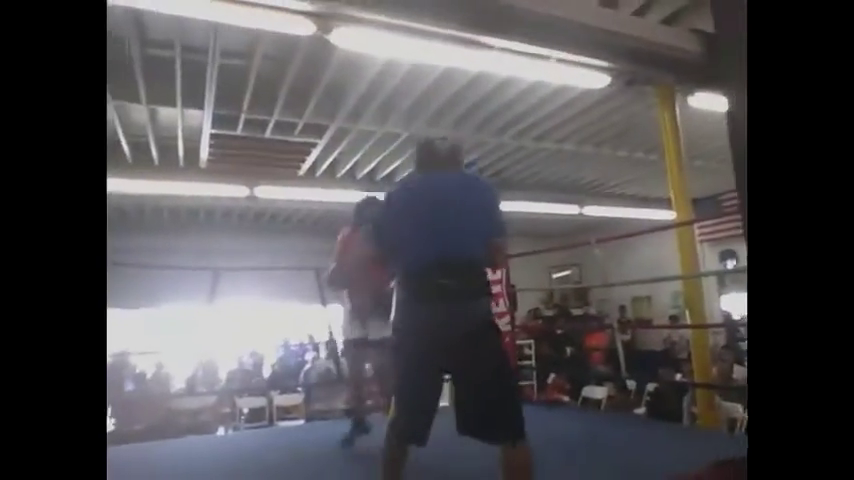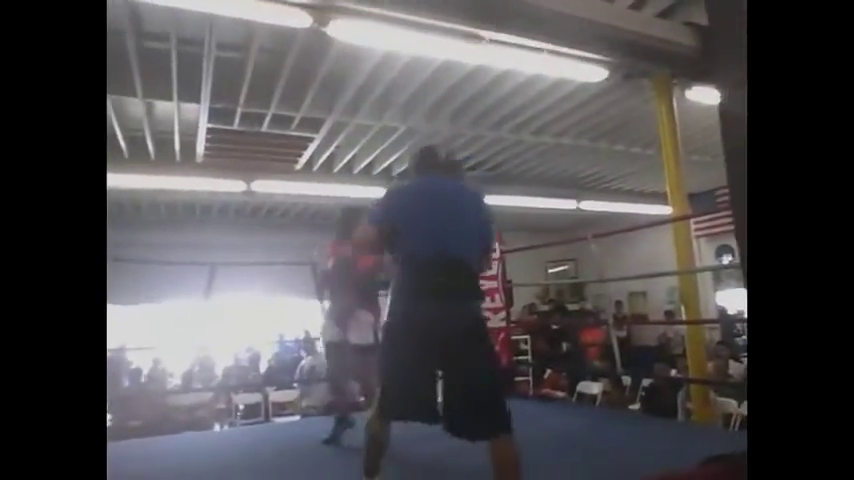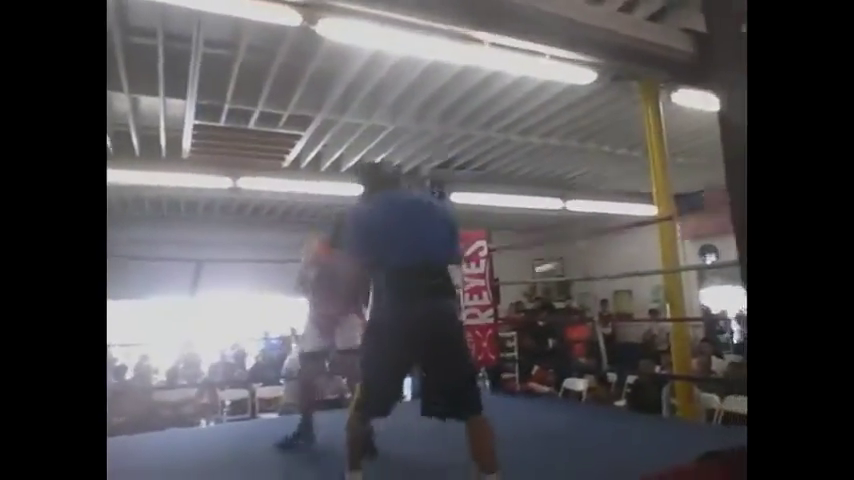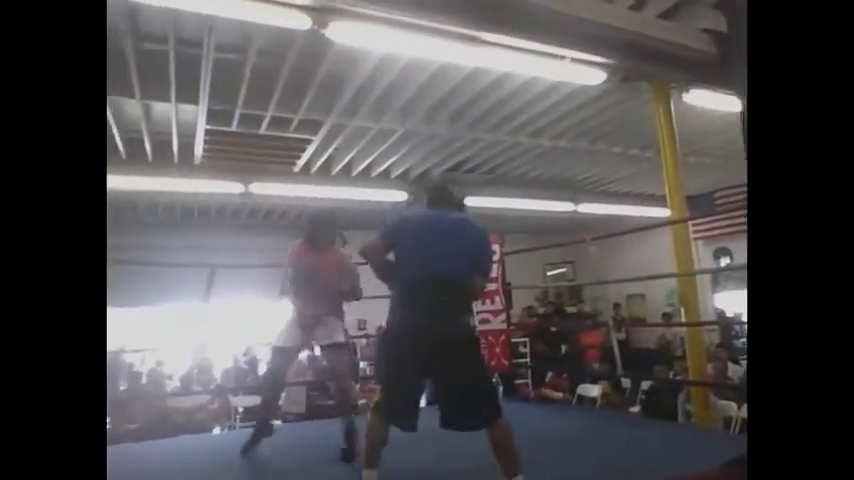
dt=0.3s
person 1, frame 1
left shoulder: (397, 197)
right shoulder: (480, 189)
left elbow: (384, 258)
right elbow: (497, 255)
left hip: (415, 317)
right hip: (470, 311)
left knee: (404, 424)
right knee: (509, 428)
person 1, frame 2
left shoulder: (398, 196)
right shoulder: (473, 201)
left elbow: (364, 241)
right elbow: (481, 262)
left wrist: (397, 244)
left hip: (411, 310)
right hip: (463, 311)
left knee: (388, 407)
right knee: (495, 423)
person 1, frame 3
left shoulder: (362, 214)
right shoulder: (436, 206)
left elbow: (359, 266)
right elbow: (455, 256)
left hip: (393, 313)
right hip: (441, 310)
left knee: (364, 405)
right knee: (470, 407)
person 1, frame 4
left shoulder: (408, 222)
right shoulder: (476, 232)
left elbow: (369, 250)
right elbow: (478, 290)
left wrist: (392, 274)
left hip: (407, 322)
right hip: (454, 324)
left knee: (385, 409)
right knee: (489, 413)
person 2, frame 1
right shoulder: (348, 237)
right elbow: (335, 278)
left hip: (381, 309)
right hip: (357, 310)
left knee: (382, 369)
right knee: (354, 369)
right ankle: (358, 422)
person 2, frame 2
right shoulder: (335, 248)
left elbow: (382, 279)
right elbow: (324, 281)
right wrist: (335, 269)
left hip: (362, 312)
right hip: (336, 312)
left knee: (362, 371)
right knee: (336, 370)
right ankle: (343, 418)
person 2, frame 3
right shoulder: (316, 250)
left elbow: (366, 297)
right elbow: (302, 281)
right wrist: (316, 277)
left hip: (347, 318)
right hip: (319, 317)
left knee: (354, 373)
right knee: (306, 375)
right ankle: (305, 428)
person 2, frame 4
left shoulder: (340, 257)
right shoulder: (298, 252)
left elbow: (355, 291)
right elbow: (289, 285)
left wrist: (345, 289)
right wrist: (297, 278)
left hip: (328, 319)
right hip: (301, 318)
left knee: (341, 372)
right knee: (274, 373)
left ankle: (349, 432)
right ankle: (262, 427)
